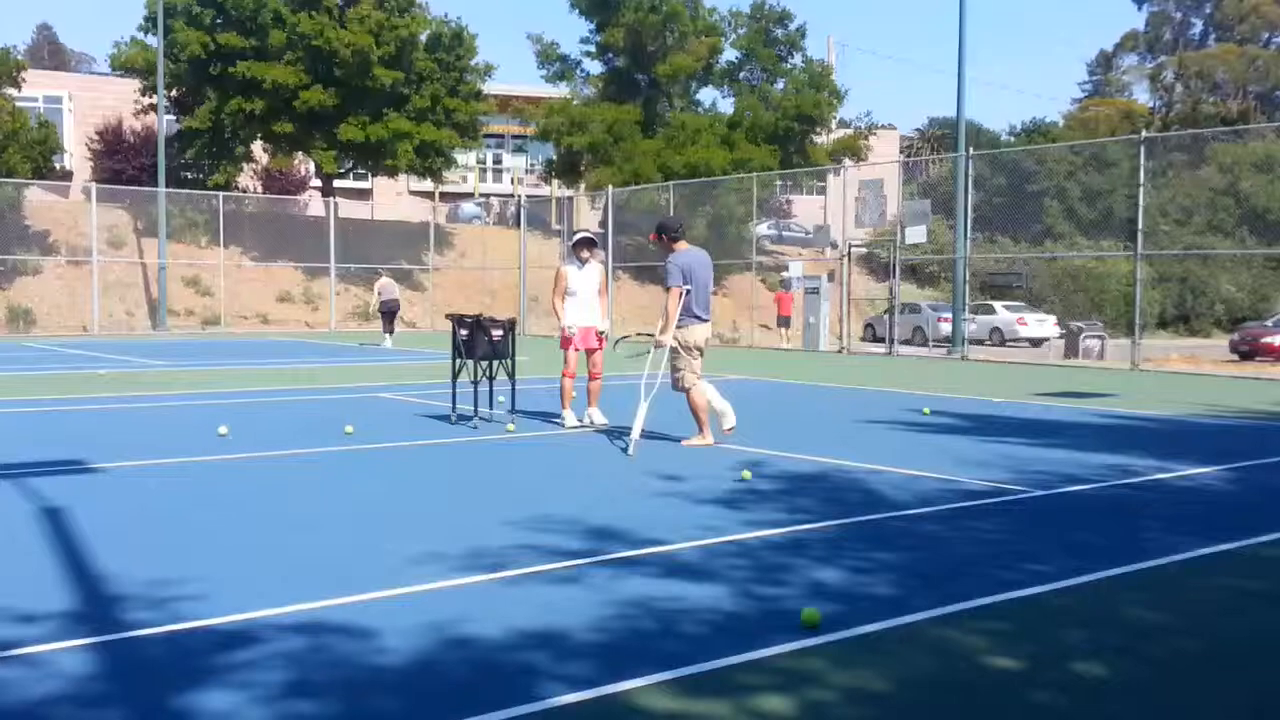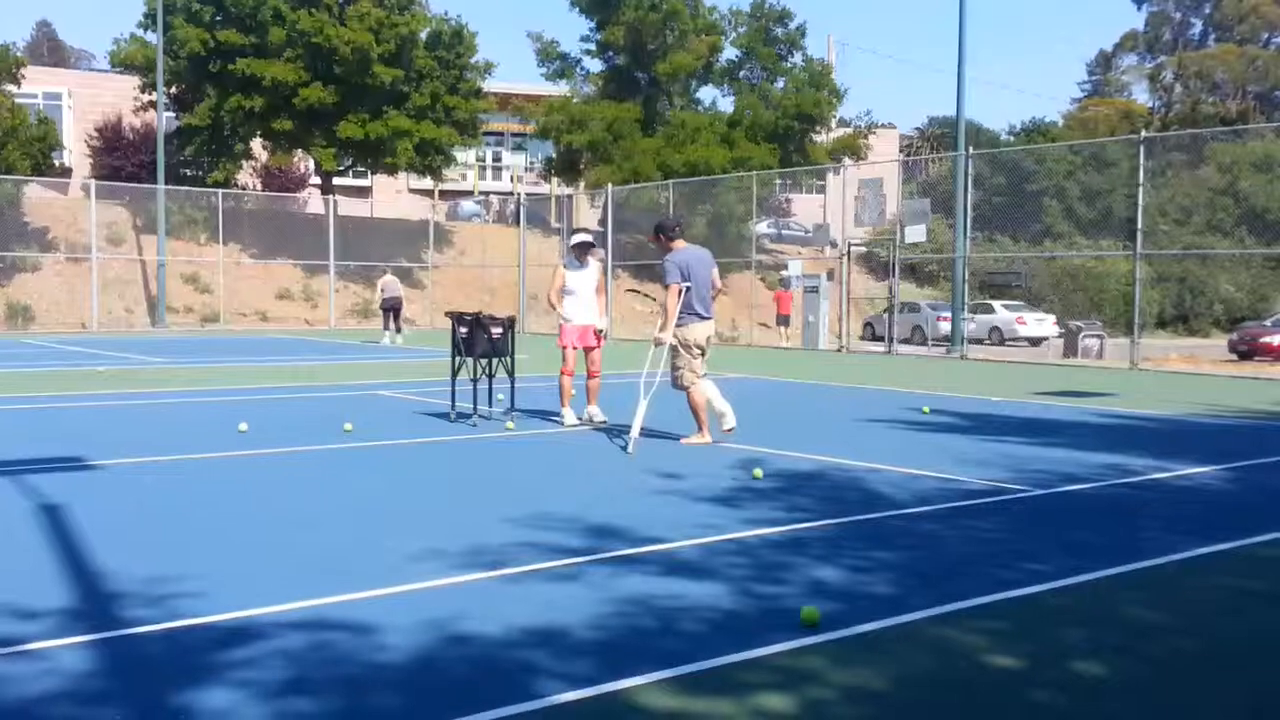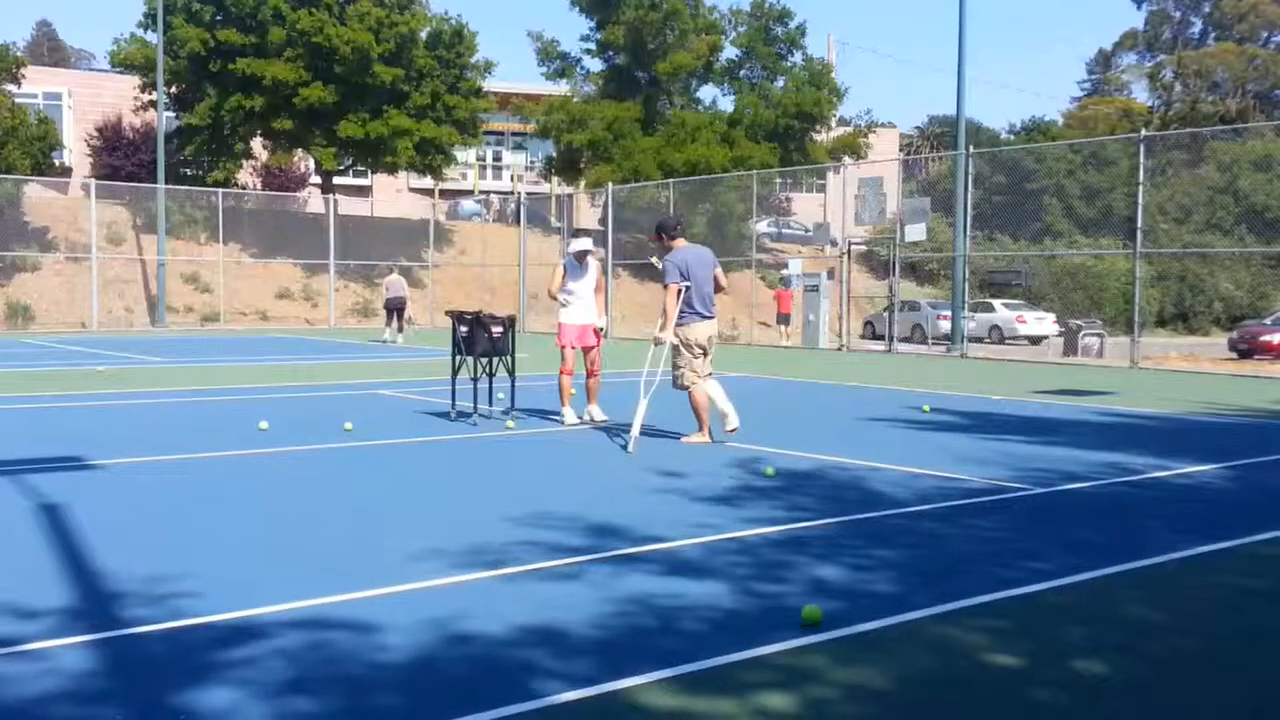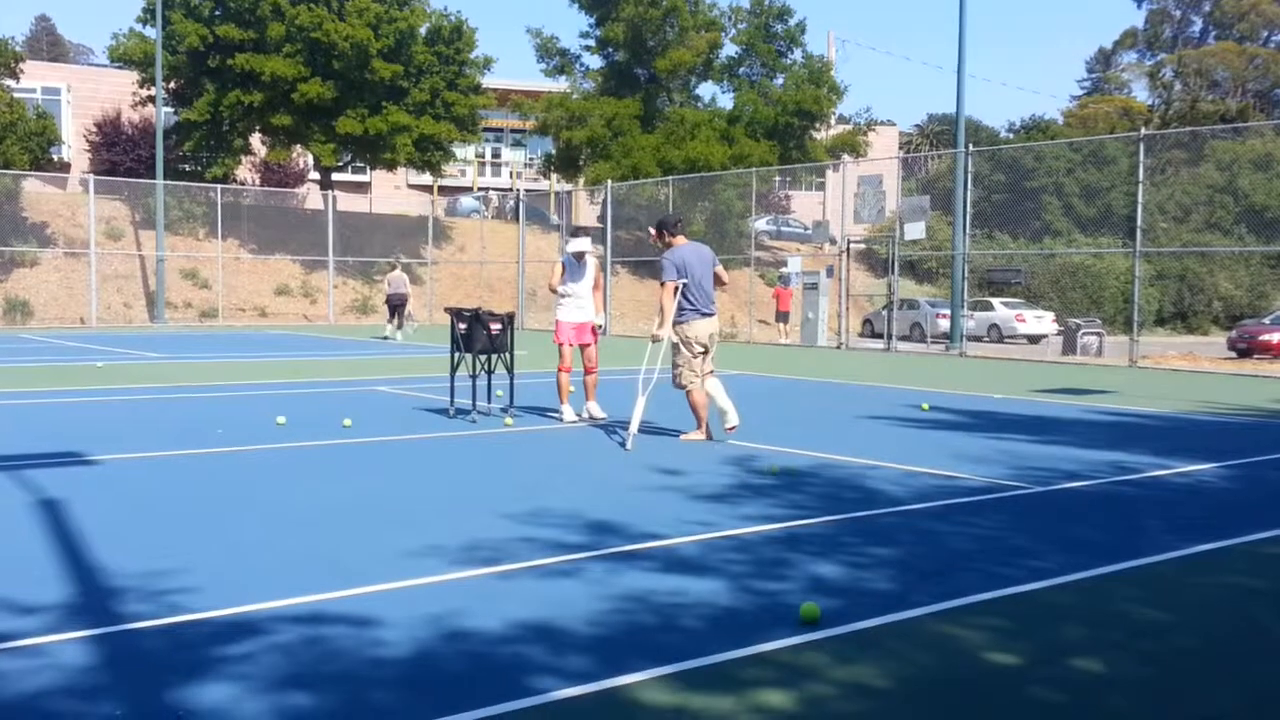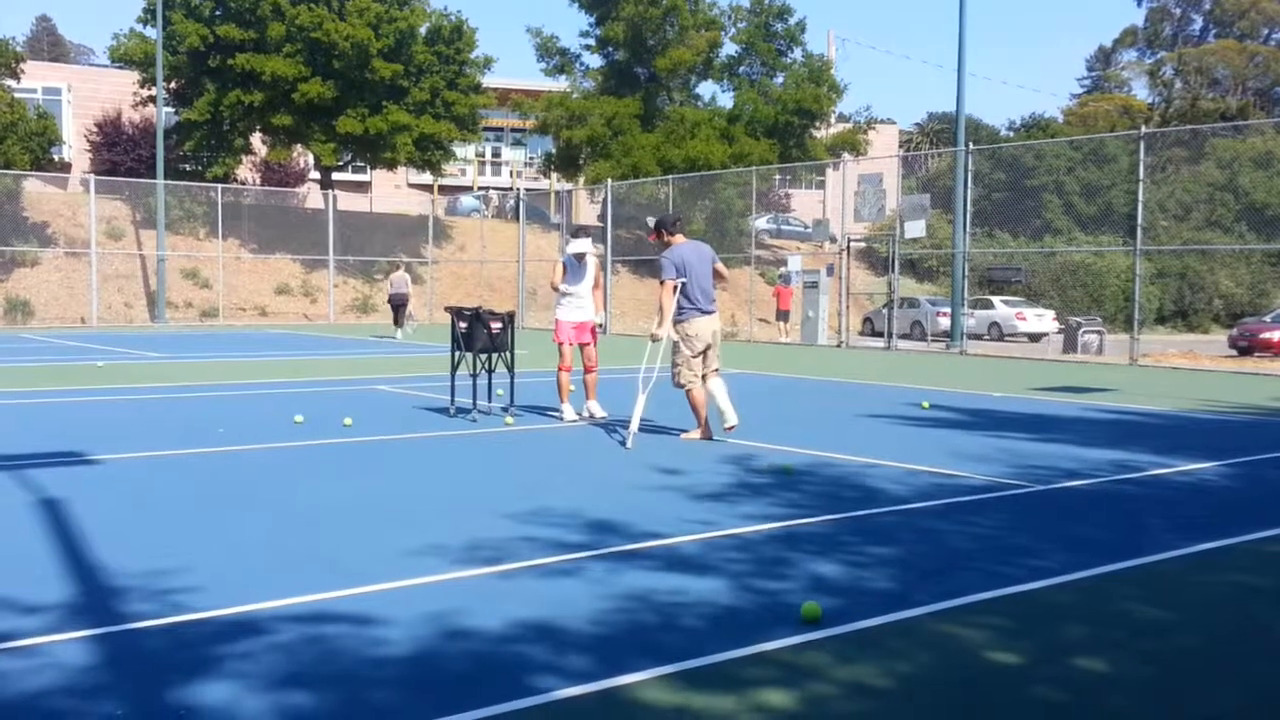
dt=0.2s
person 1, frame 1
left shoulder: (674, 261)
right shoulder: (703, 255)
left elbow: (673, 299)
left wrist: (667, 332)
left hip: (686, 328)
right hip: (703, 324)
left knee: (690, 384)
right knee: (694, 379)
left ankle: (705, 434)
right ankle: (723, 410)
person 1, frame 2
left shoulder: (672, 260)
right shoulder: (705, 253)
left elbow: (672, 296)
right elbow: (717, 287)
left wrist: (666, 330)
left hip: (687, 327)
right hip: (706, 323)
left knee: (690, 382)
right knee: (698, 376)
left ankle: (703, 433)
right ankle: (724, 412)
person 1, frame 3
left shoulder: (671, 259)
right shoulder: (706, 252)
left elbow: (671, 296)
right elbow: (723, 284)
left wrist: (666, 329)
left hip: (688, 327)
right hip: (709, 323)
left knee: (692, 382)
right knee: (703, 375)
left ankle: (704, 433)
right ankle: (728, 413)
person 1, frame 4
left shoulder: (669, 257)
right shoulder: (705, 250)
left elbow: (668, 294)
right elbow: (724, 279)
left wrist: (664, 327)
left hip: (689, 325)
right hip: (710, 321)
left knee: (690, 381)
right knee: (706, 373)
left ankle: (702, 430)
right ankle: (727, 411)
person 1, frame 5
left shoulder: (668, 256)
right shoulder: (704, 248)
left elbow: (667, 292)
right elbow: (724, 275)
left wrist: (663, 325)
left hip: (690, 324)
right hip: (712, 319)
left knee: (690, 380)
right knee: (710, 372)
left ankle: (703, 429)
right ankle: (727, 411)
person 2, frame 1
left shoulder: (599, 269)
right shoulder: (565, 270)
right elbow: (556, 298)
left wrist: (604, 320)
right wrist: (563, 322)
left hip: (594, 326)
right hip: (573, 327)
left knee: (596, 371)
right knee: (569, 370)
left ankle: (592, 411)
right ankle: (567, 413)
person 2, frame 2
left shoulder: (597, 266)
right shoulder: (563, 268)
right elbow: (552, 294)
left wrist: (603, 318)
right wrist: (560, 311)
left hip: (592, 324)
right hip: (570, 324)
left knee: (595, 368)
right knee: (568, 368)
left ankle: (592, 409)
right ankle: (566, 411)
person 2, frame 3
left shoulder: (595, 266)
right shoulder: (563, 267)
right elbow: (552, 289)
left wrist: (602, 317)
right wrist: (559, 297)
left hip: (590, 323)
right hip: (569, 322)
left knee: (594, 367)
right knee: (567, 367)
left ankle: (592, 408)
right ankle: (566, 410)
person 2, frame 4
left shoulder: (594, 263)
right shoulder: (562, 264)
right elbow: (552, 284)
left wrist: (600, 314)
right wrist: (558, 289)
left hip: (588, 320)
right hip: (566, 319)
left knee: (591, 364)
right knee: (565, 364)
left ankle: (591, 405)
right ankle: (565, 407)
person 2, frame 5
left shoulder: (594, 263)
right shoulder: (563, 264)
right elbow: (554, 282)
left wrist: (599, 313)
right wrist: (560, 288)
left hip: (587, 319)
right hip: (566, 318)
left knee: (591, 363)
right knee: (565, 364)
left ankle: (591, 404)
right ankle: (565, 406)
